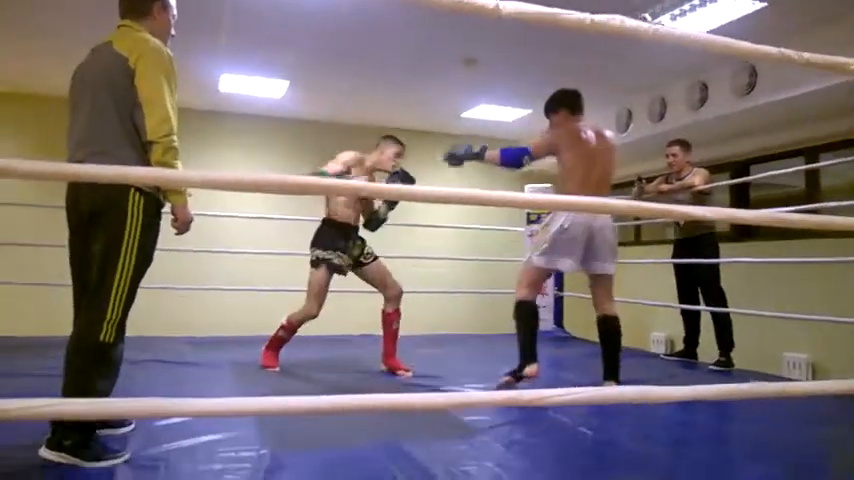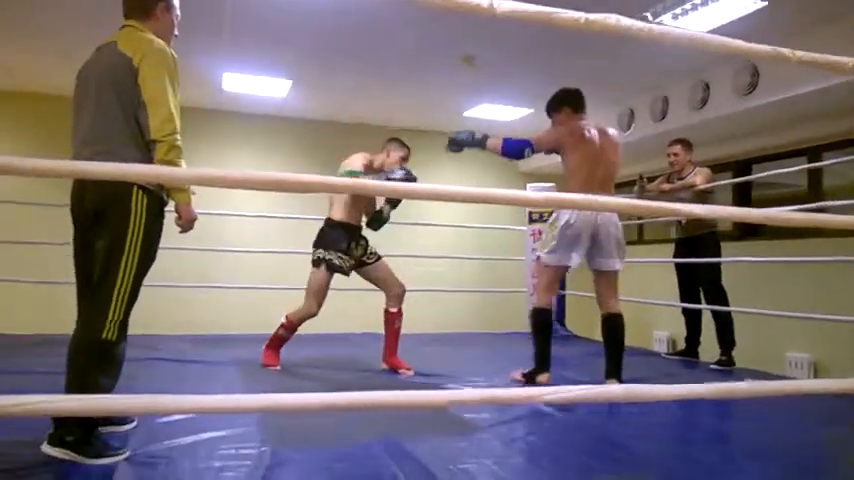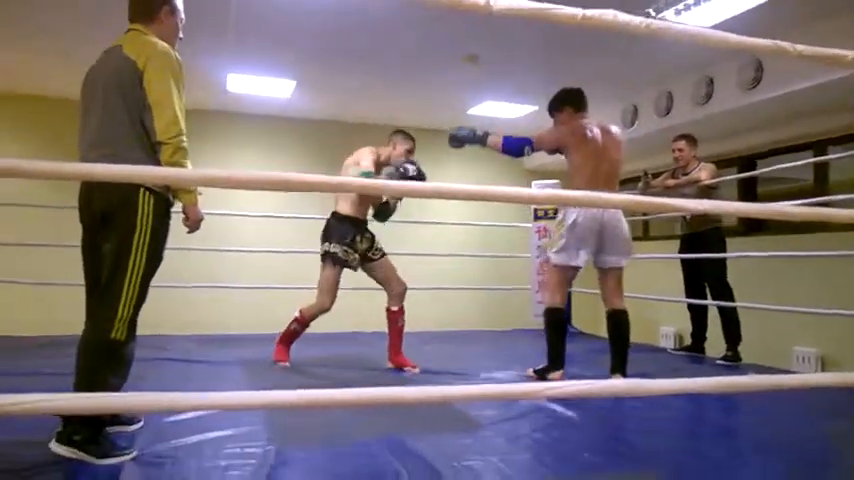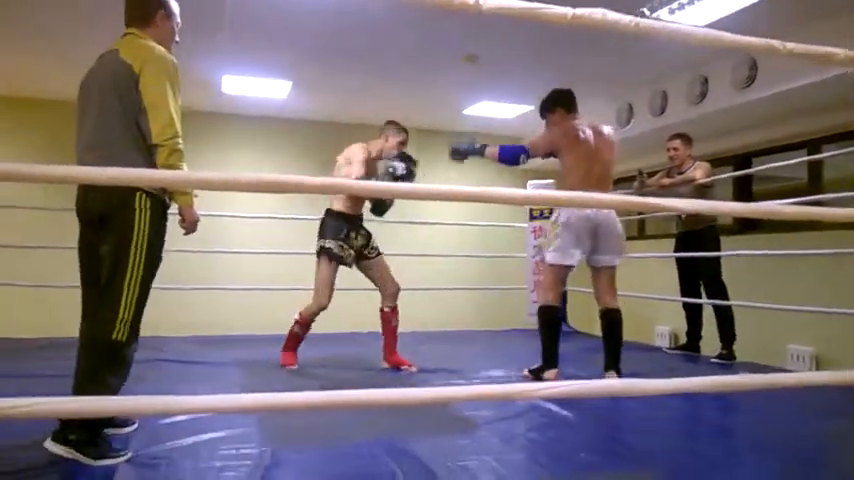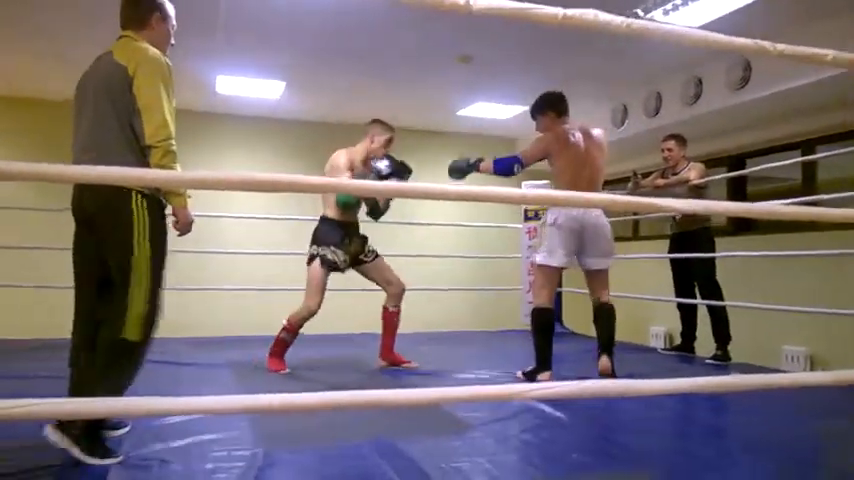
dt=0.1s
person 1, frame 1
left shoulder: (91, 60)
right shoulder: (150, 50)
left elbow: (84, 131)
right elbow: (159, 130)
right wrist: (178, 196)
left hip: (83, 191)
right hip: (126, 192)
left knee: (93, 311)
right knee: (106, 314)
right ankle: (71, 434)
person 1, frame 2
left shoulder: (96, 59)
right shoulder: (153, 49)
left elbow: (90, 129)
right elbow: (163, 130)
right wrist: (182, 194)
left hip: (87, 189)
right hip: (130, 191)
left knee: (96, 308)
right knee: (109, 311)
left ankle: (89, 409)
right ankle: (73, 429)
person 1, frame 3
left shoulder: (103, 63)
right shoulder: (158, 53)
left elbow: (96, 134)
right elbow: (169, 132)
right wrist: (188, 196)
left hip: (95, 191)
right hip: (137, 193)
left knee: (104, 308)
right knee: (119, 312)
left ankle: (98, 411)
right ankle: (80, 428)
person 1, frame 4
left shoulder: (99, 66)
right shoulder: (154, 57)
left elbow: (95, 136)
right elbow: (165, 135)
right wrist: (184, 197)
left hip: (92, 194)
right hip: (134, 195)
left knee: (101, 309)
right knee: (119, 313)
left ankle: (93, 413)
right ankle: (78, 427)
person 1, frame 5
left shoulder: (97, 67)
right shoulder: (149, 59)
right elbow: (159, 137)
right wrist: (179, 199)
left hip: (89, 194)
right hip: (127, 196)
left knee: (95, 308)
right knee: (137, 310)
left ankle: (83, 414)
right ankle: (78, 417)
person 2, frame 1
left shoulder: (562, 134)
right shoulder: (608, 139)
left elbow: (517, 157)
left wrist: (472, 152)
left hip: (569, 215)
right hip: (602, 219)
left knee: (526, 285)
right knee: (604, 302)
left ankle: (527, 363)
right ankle: (612, 378)
person 2, frame 2
left shoulder: (565, 132)
right shoulder: (612, 136)
left elbow: (520, 148)
left wrist: (475, 140)
left hip: (575, 212)
right hip: (607, 216)
left knee: (543, 291)
right knee: (609, 299)
left ankle: (541, 369)
right ankle: (614, 376)
person 2, frame 3
left shoulder: (569, 132)
right shoulder: (615, 133)
left elbow: (521, 146)
left wrist: (477, 136)
left hip: (581, 212)
right hip: (612, 214)
left knee: (555, 291)
right knee: (614, 296)
left ankle: (555, 366)
right ankle: (619, 371)
person 2, frame 4
left shoulder: (561, 133)
right shoulder: (607, 133)
left elbow: (517, 154)
left wrist: (475, 149)
left hip: (574, 211)
right hip: (605, 213)
left knee: (549, 290)
right knee: (607, 294)
left ankle: (549, 366)
right ankle: (612, 369)
person 2, frame 5
left shoulder: (552, 138)
right shoulder: (598, 136)
left elbow: (512, 165)
left wrist: (472, 165)
left hip: (564, 214)
right hip: (595, 215)
left knee: (543, 292)
right knee: (600, 292)
left ankle: (542, 367)
right ankle: (606, 356)
person 3, frame 1
left shoulder: (369, 179)
right shoulder: (351, 158)
left elbow: (371, 223)
right elbow: (318, 177)
left wrist: (390, 201)
left hip: (353, 239)
right hip: (331, 236)
left knee: (394, 292)
right knee: (312, 309)
left ankle: (389, 359)
right ankle: (271, 350)
person 3, frame 2
left shoulder: (374, 178)
right shoulder: (363, 160)
left elbow: (374, 223)
right elbow: (348, 179)
left wrist: (392, 200)
right wrist: (388, 177)
left hip: (356, 239)
right hip: (334, 237)
left knee: (397, 291)
right knee: (311, 308)
left ankle: (390, 357)
right ankle: (271, 348)
person 3, frame 3
left shoulder: (380, 170)
right shoulder: (368, 154)
left elbow: (381, 214)
right elbow: (365, 180)
right wrist: (400, 175)
left hip: (361, 233)
right hip: (340, 230)
left knee: (398, 289)
right knee: (324, 304)
left ankle: (395, 356)
right ankle: (283, 345)
person 3, frame 4
left shoulder: (374, 165)
right shoulder: (358, 151)
left elbow: (379, 209)
left wrist: (396, 183)
right wrist: (388, 176)
left hip: (357, 229)
right hip: (336, 226)
left knee: (391, 289)
right knee: (321, 302)
left ankle: (391, 355)
right ankle: (289, 349)
person 3, frame 5
left shoulder: (370, 166)
right shoulder: (342, 158)
left elbow: (376, 213)
right elbow: (345, 201)
right wrist: (375, 177)
left hip: (354, 236)
right hip: (330, 235)
left knee: (396, 288)
right knee: (311, 306)
left ankle: (388, 354)
right ankle: (275, 355)
person 4, frame 1
left shoulder: (701, 173)
right shoulder: (667, 179)
left elbow: (696, 183)
right elbow: (640, 194)
left wrist: (669, 189)
right wrist: (640, 188)
left hip: (703, 240)
right hip: (681, 242)
left knee: (713, 296)
right knee: (686, 298)
left ankle: (725, 354)
right ankle: (690, 348)
person 4, frame 2
left shoulder: (703, 172)
right shoulder: (668, 178)
left elbow: (698, 183)
right elbow: (642, 193)
left wrist: (670, 188)
right wrist: (641, 187)
left hip: (704, 239)
right hip: (683, 241)
left knee: (714, 295)
right knee: (688, 297)
left ankle: (727, 353)
right ankle: (691, 347)
person 4, frame 3
left shoulder: (707, 168)
right shoulder: (673, 174)
left elbow: (702, 178)
right elbow: (646, 189)
left wrist: (675, 184)
right wrist: (646, 183)
left hip: (710, 235)
right hip: (688, 237)
left knee: (719, 290)
right knee: (693, 293)
left ankle: (733, 348)
right ankle: (697, 343)
person 4, frame 4
left shoulder: (702, 167)
right shoulder: (668, 173)
left elbow: (697, 177)
right elbow: (642, 188)
left wrist: (670, 183)
right wrist: (641, 182)
left hip: (704, 233)
right hip: (683, 235)
left knee: (714, 289)
right knee: (688, 291)
left ankle: (728, 347)
right ankle: (692, 341)
person 4, frame 5
left shoulder: (696, 168)
right shoulder: (662, 174)
left elbow: (691, 178)
right elbow: (635, 189)
left wrist: (664, 183)
right wrist: (636, 183)
left hip: (699, 234)
right hip: (678, 236)
left knee: (709, 290)
right knee: (683, 292)
left ankle: (722, 347)
right ankle: (687, 342)
